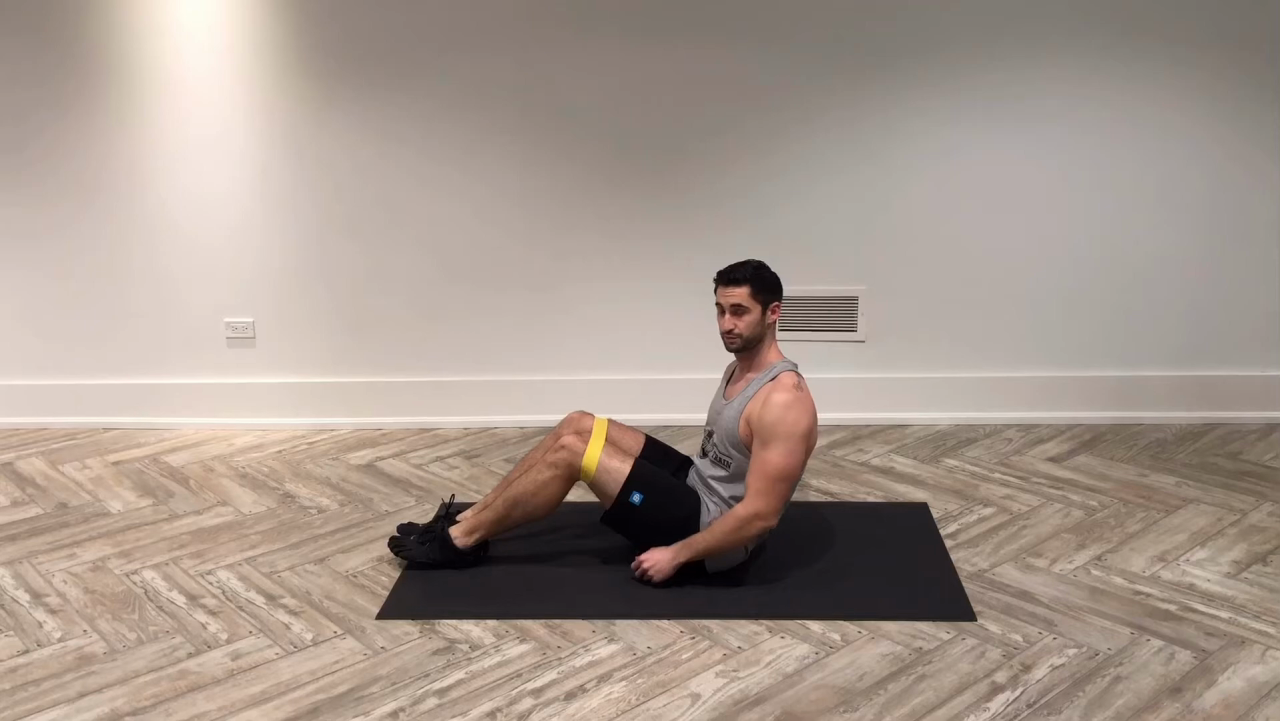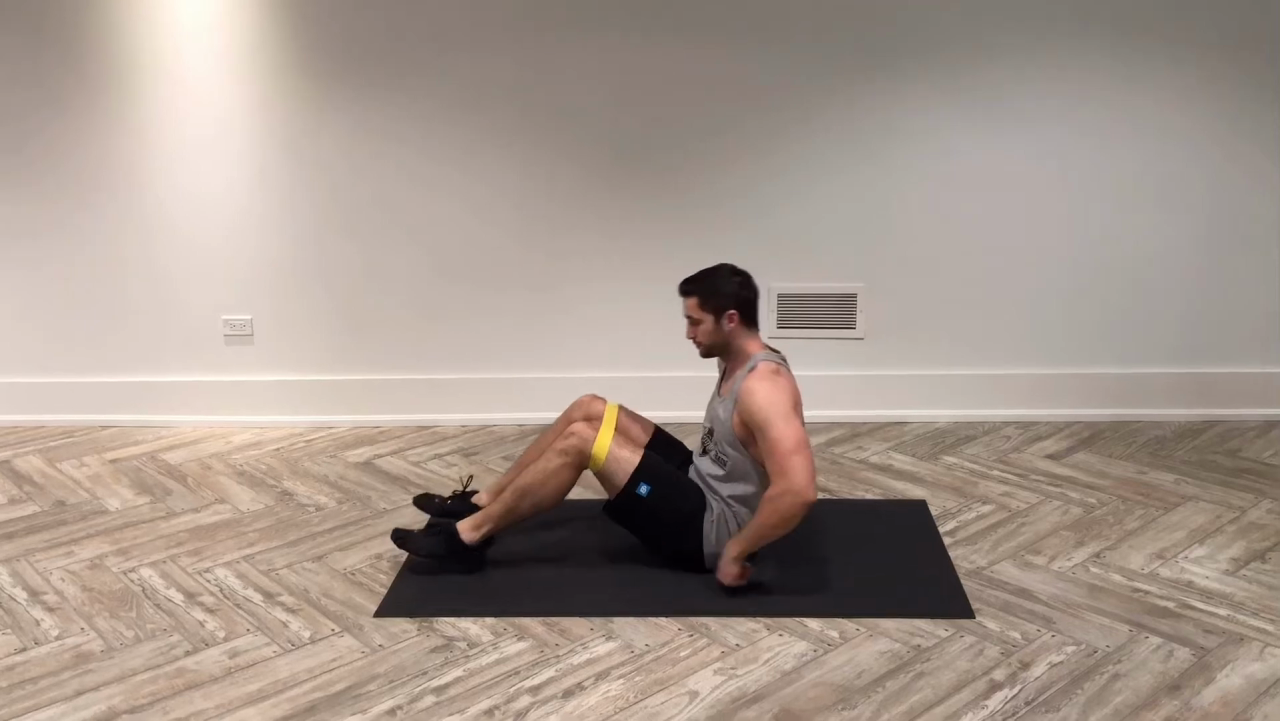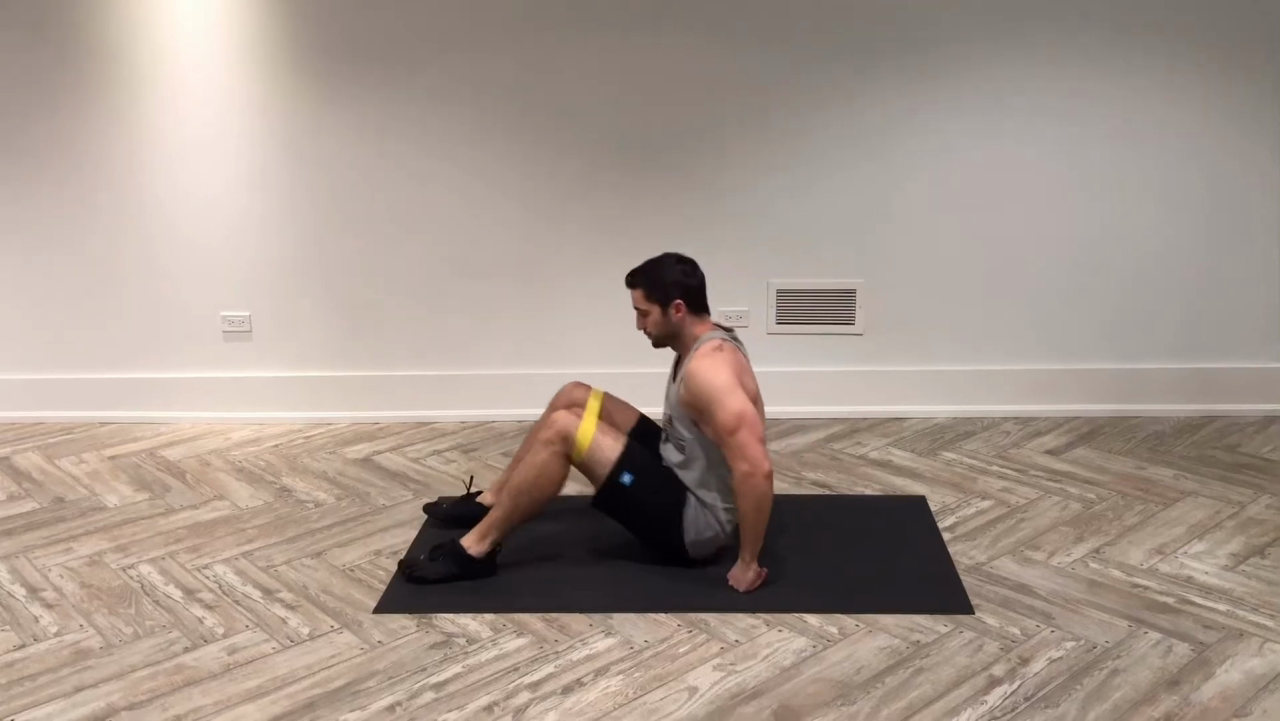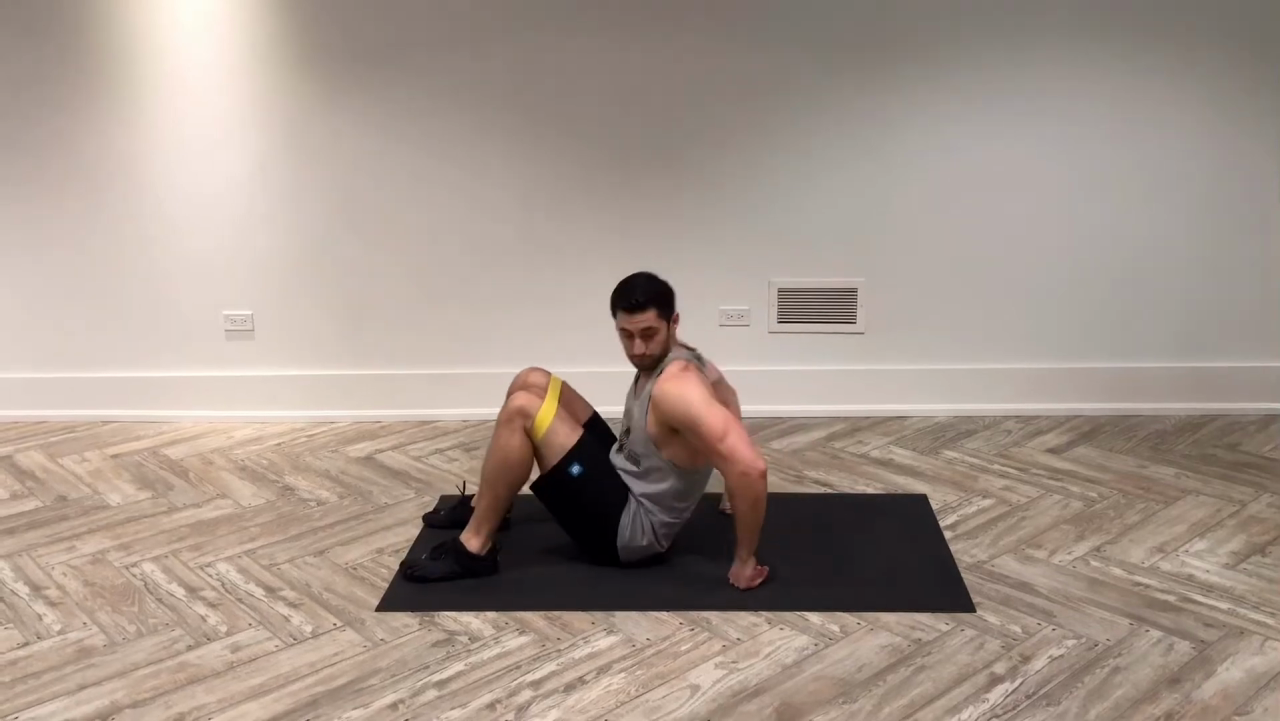
dt=0.4s
person 1, frame 1
left shoulder: (782, 400)
right shoulder: (742, 368)
left elbow: (760, 514)
left wrist: (675, 554)
left hip: (712, 536)
right hip: (697, 486)
left knee: (570, 451)
right knee: (577, 425)
left ankle: (462, 542)
right ankle: (470, 518)
person 1, frame 2
left shoulder: (763, 386)
right shoulder: (738, 362)
left elbow: (798, 491)
left wrist: (735, 554)
left hip: (712, 527)
right hip: (699, 484)
left knee: (579, 439)
right knee: (589, 409)
left ankle: (468, 537)
right ankle: (483, 501)
person 1, frame 3
left shoulder: (708, 367)
right shoulder: (710, 341)
left elbow: (756, 469)
left wrist: (748, 564)
right wrist: (732, 501)
left hip: (694, 523)
left knee: (562, 429)
right knee: (575, 396)
left ankle: (476, 549)
right ankle: (491, 501)
person 1, frame 4
left shoulder: (675, 385)
right shoulder: (676, 361)
left elbow: (751, 468)
right elbow: (729, 412)
left wrist: (745, 561)
left hip: (629, 528)
right hip: (624, 479)
left knee: (522, 408)
right knee: (532, 381)
left ankle: (474, 549)
right ankle: (484, 506)
